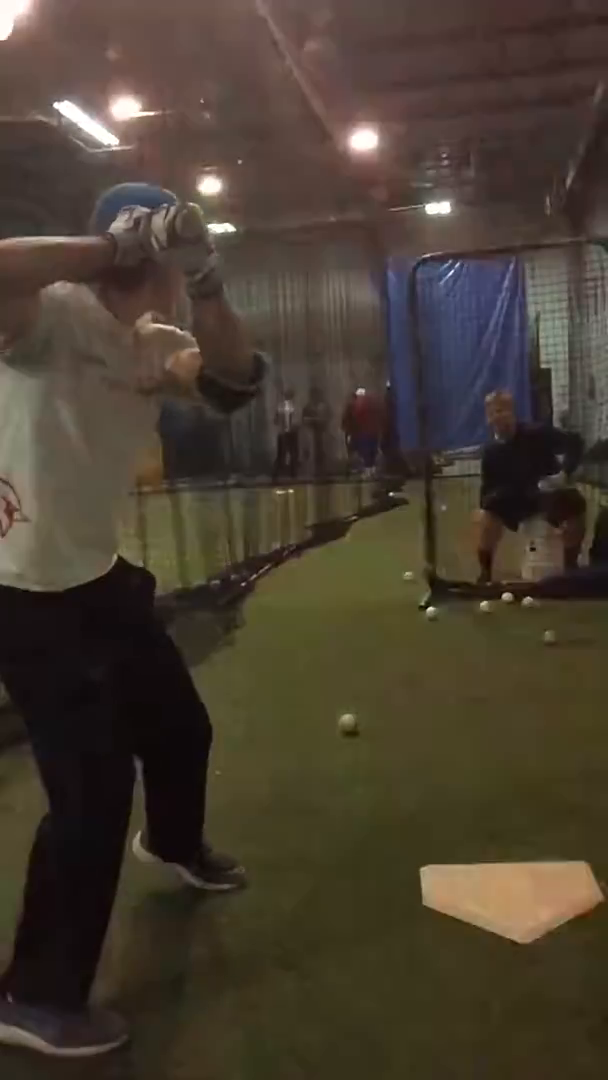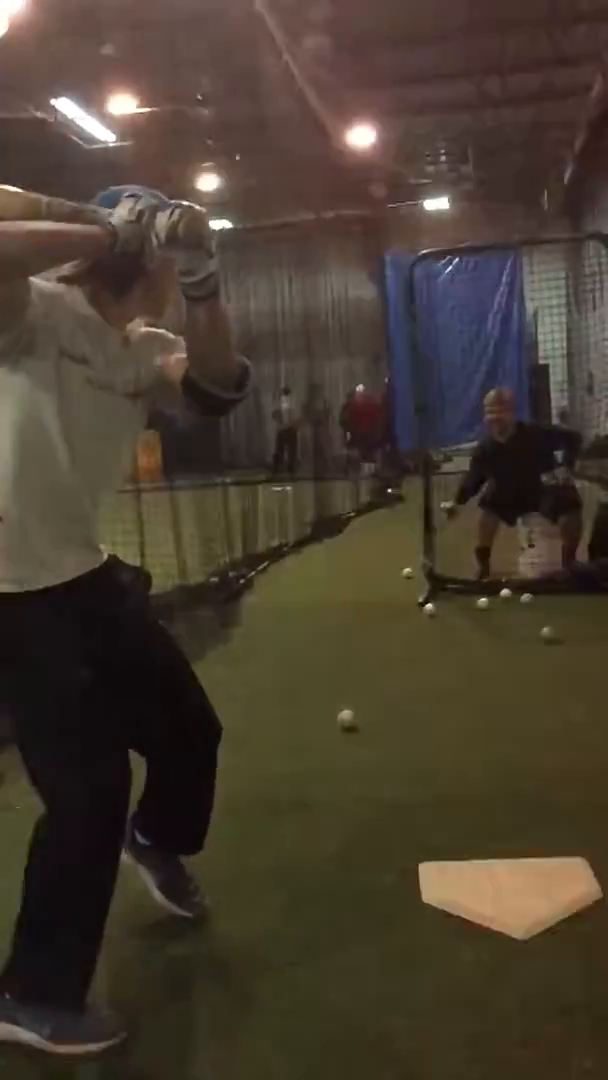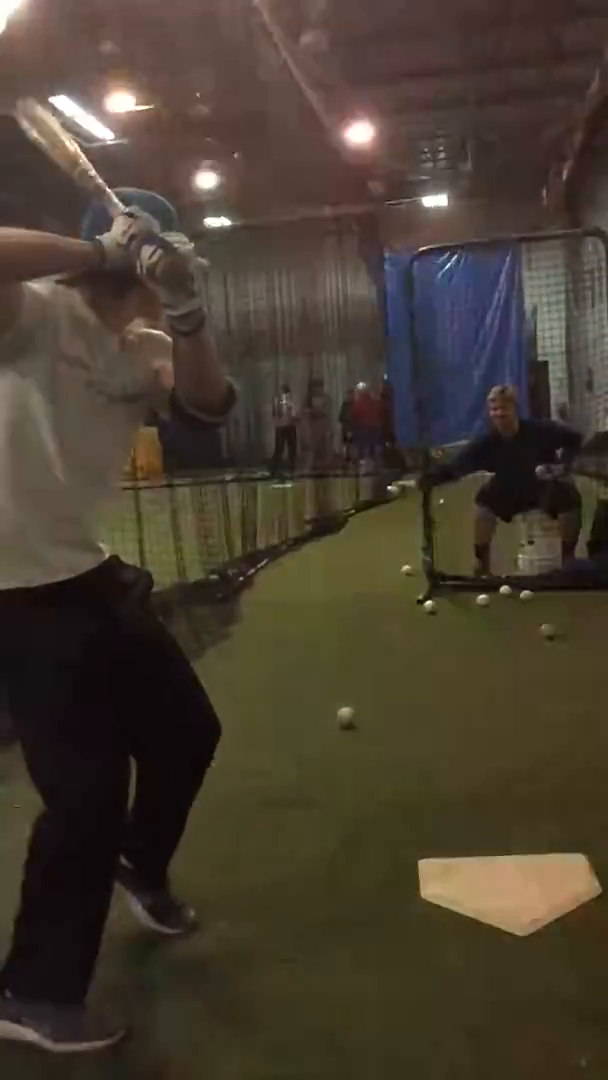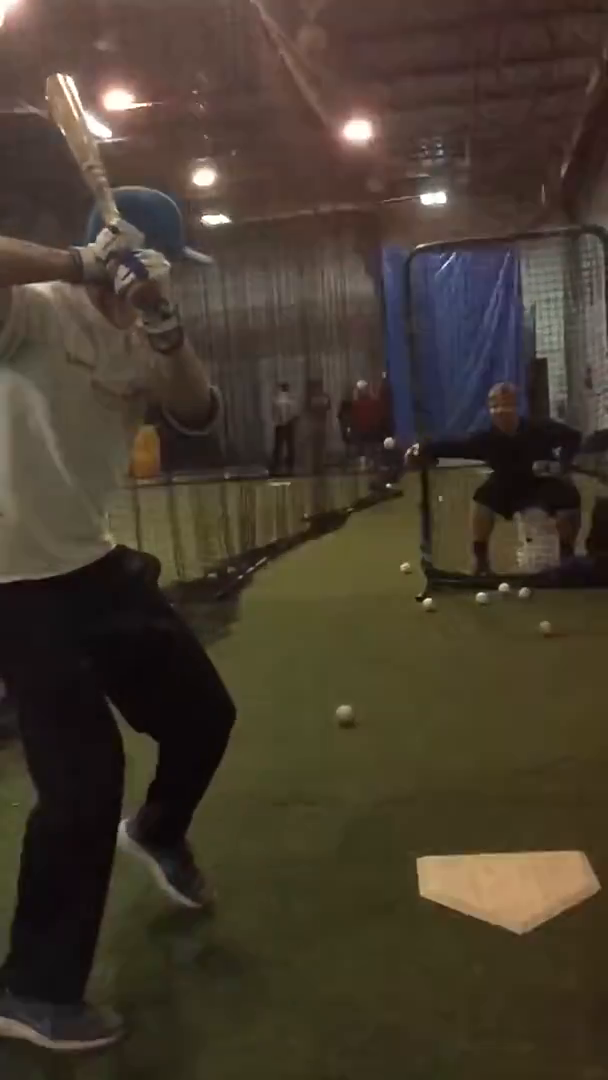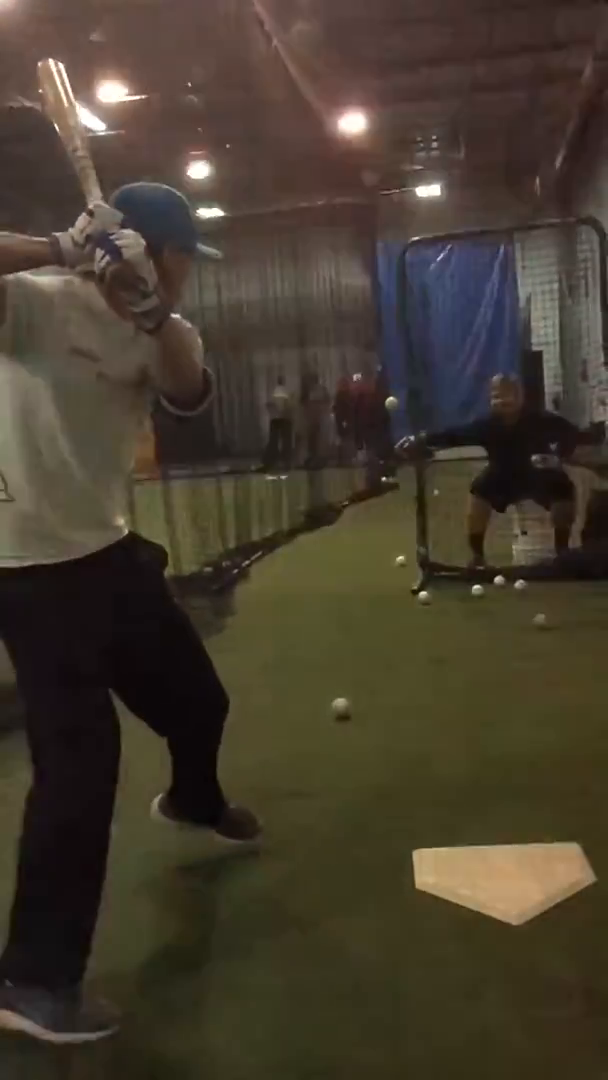
dt=1s
person 1, frame 1
left shoulder: (154, 345)
left elbow: (233, 381)
left wrist: (205, 281)
right wrist: (116, 243)
left hip: (101, 576)
left knee: (179, 728)
right knee: (94, 784)
left ankle: (173, 841)
person 1, frame 2
left shoulder: (145, 350)
left elbow: (219, 387)
left wrist: (202, 282)
right wrist: (113, 234)
left hip: (89, 577)
left knee: (188, 729)
right knee: (89, 788)
left ankle: (156, 841)
person 1, frame 3
left shoulder: (143, 350)
left elbow: (207, 403)
left wrist: (185, 307)
right wrist: (104, 250)
left hip: (92, 575)
left knee: (186, 731)
right knee: (88, 786)
left ankle: (140, 864)
person 1, frame 4
left shoulder: (142, 343)
left elbow: (197, 411)
left wrist: (163, 321)
right wrist: (80, 263)
left hip: (96, 564)
left knee: (203, 712)
right knee: (84, 776)
left ankle: (159, 830)
person 1, frame 5
left shoulder: (165, 329)
left elbow: (190, 393)
left wrist: (149, 306)
left hip: (107, 551)
left knee: (197, 699)
right knee: (80, 761)
left ankle: (193, 800)
